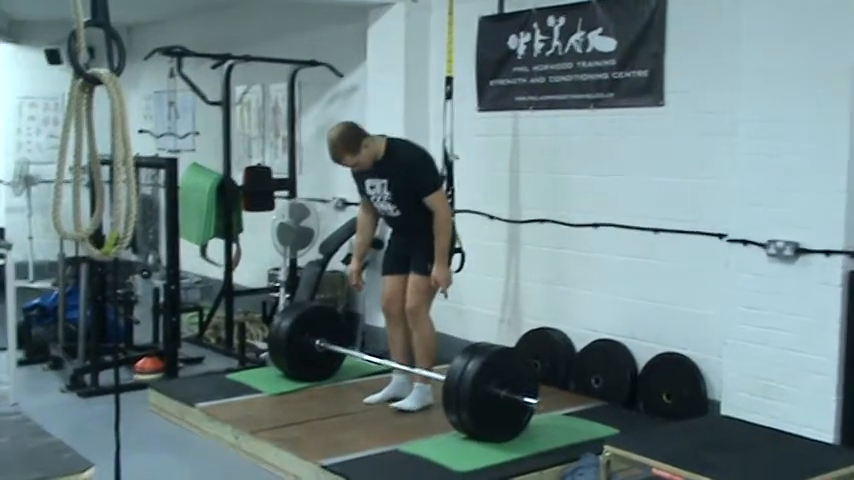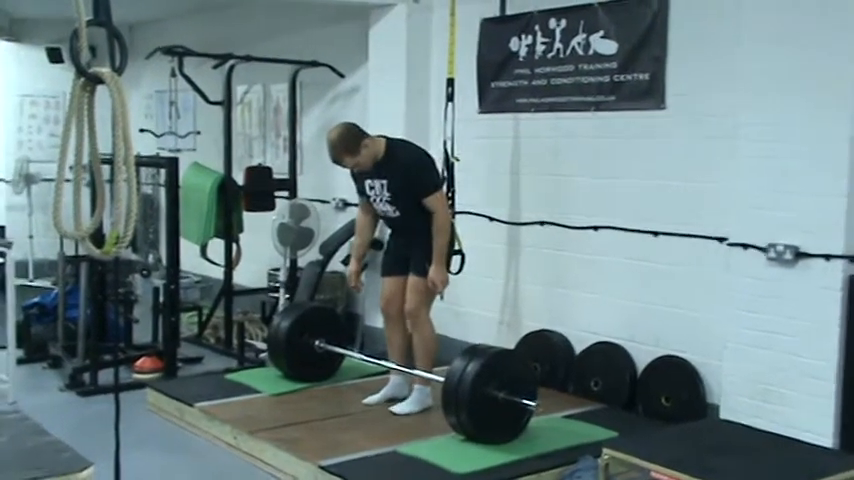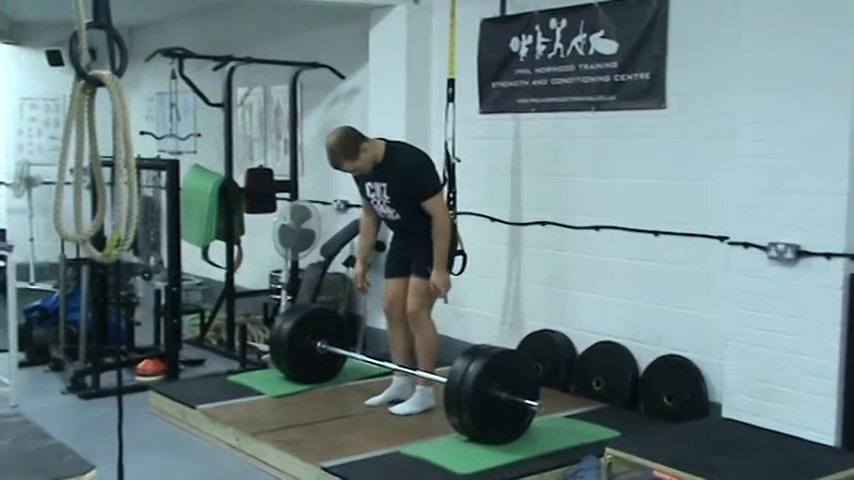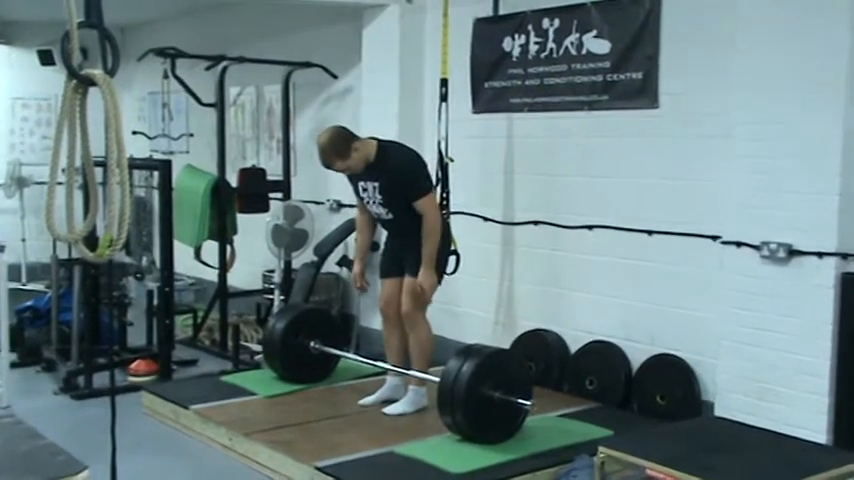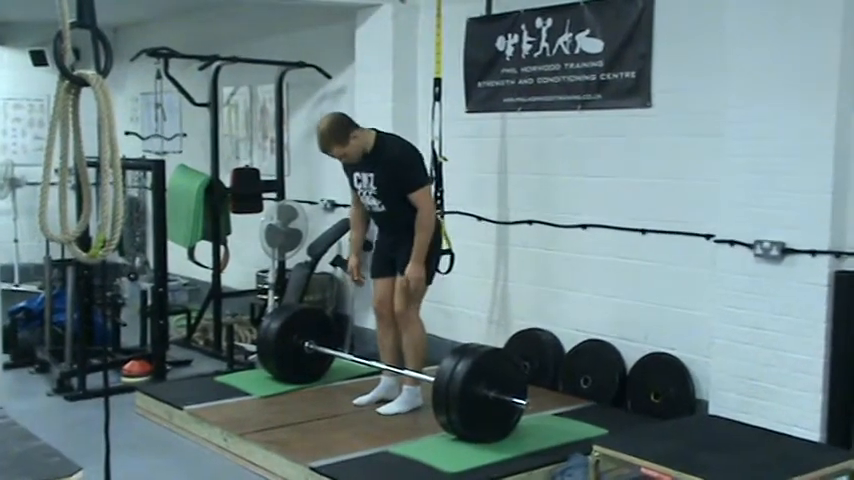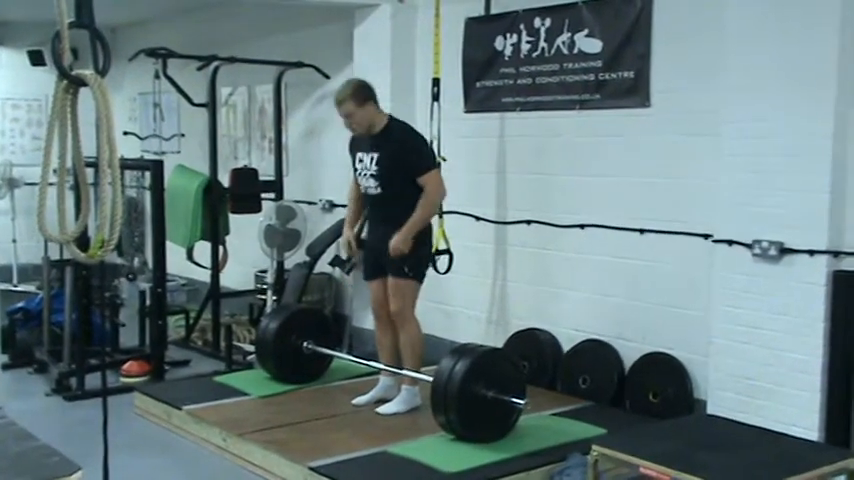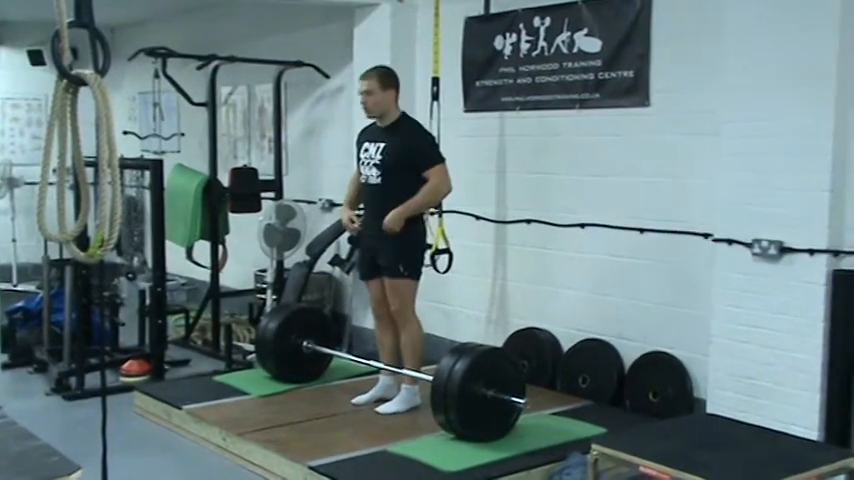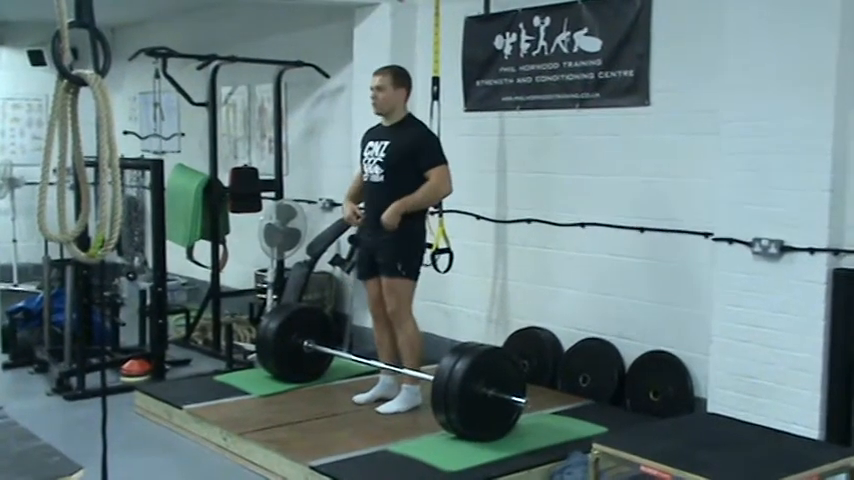
dt=0.2s
person 1, frame 1
left shoulder: (412, 159)
right shoulder: (361, 167)
left elbow: (442, 211)
right elbow: (367, 211)
left wrist: (441, 263)
right wrist: (357, 258)
left hip: (430, 238)
right hip: (400, 237)
left knee: (415, 308)
right knee: (391, 307)
left ankle: (422, 389)
right ankle: (400, 381)
person 1, frame 2
left shoulder: (412, 160)
right shoulder: (360, 166)
left elbow: (441, 211)
right elbow: (366, 212)
left wrist: (438, 264)
right wrist: (356, 258)
left hip: (429, 240)
right hip: (399, 238)
left knee: (415, 310)
right knee: (390, 308)
left ankle: (422, 391)
right ankle: (398, 382)
person 1, frame 3
left shoulder: (411, 163)
right shoulder: (362, 168)
left elbow: (440, 215)
right elbow: (370, 214)
left wrist: (440, 268)
right wrist: (361, 261)
left hip: (432, 241)
right hip: (402, 240)
left knee: (417, 311)
right knee: (393, 310)
left ankle: (425, 391)
right ankle: (401, 384)
person 1, frame 4
left shoulder: (403, 162)
right shoulder: (355, 168)
left elbow: (431, 215)
right elbow: (365, 213)
left wrist: (428, 268)
right wrist: (359, 260)
left hip: (427, 241)
right hip: (397, 240)
left knee: (411, 311)
right knee: (389, 310)
left ankle: (417, 391)
right ankle: (395, 383)
person 1, frame 5
left shoulder: (400, 155)
right shoulder: (351, 160)
left elbow: (426, 209)
right elbow: (359, 206)
left wrist: (417, 261)
right wrist: (354, 252)
left hip: (419, 239)
right hip: (387, 238)
left knee: (404, 310)
right knee: (383, 310)
left ankle: (412, 390)
right ankle: (389, 383)
person 1, frame 6
left shoulder: (407, 140)
right shoulder: (357, 142)
left elbow: (436, 191)
left wrist: (407, 234)
right wrist: (350, 226)
left hip: (409, 238)
right hip: (378, 236)
left knee: (400, 311)
right knee: (380, 311)
left ankle: (411, 390)
right ankle: (388, 383)
person 1, frame 7
left shoulder: (414, 136)
right shoulder: (366, 135)
left elbow: (441, 184)
left wrist: (401, 214)
right wrist: (348, 207)
left hip: (402, 235)
right hip: (371, 235)
left knee: (402, 312)
right knee: (381, 312)
left ankle: (410, 389)
right ankle: (387, 382)
person 1, frame 8
left shoulder: (418, 135)
right shoulder: (371, 135)
left elbow: (442, 185)
left wrist: (399, 207)
right wrist: (349, 201)
left hip: (401, 235)
right hip: (370, 234)
left knee: (398, 313)
right knee: (378, 312)
left ankle: (411, 389)
right ankle: (387, 382)
